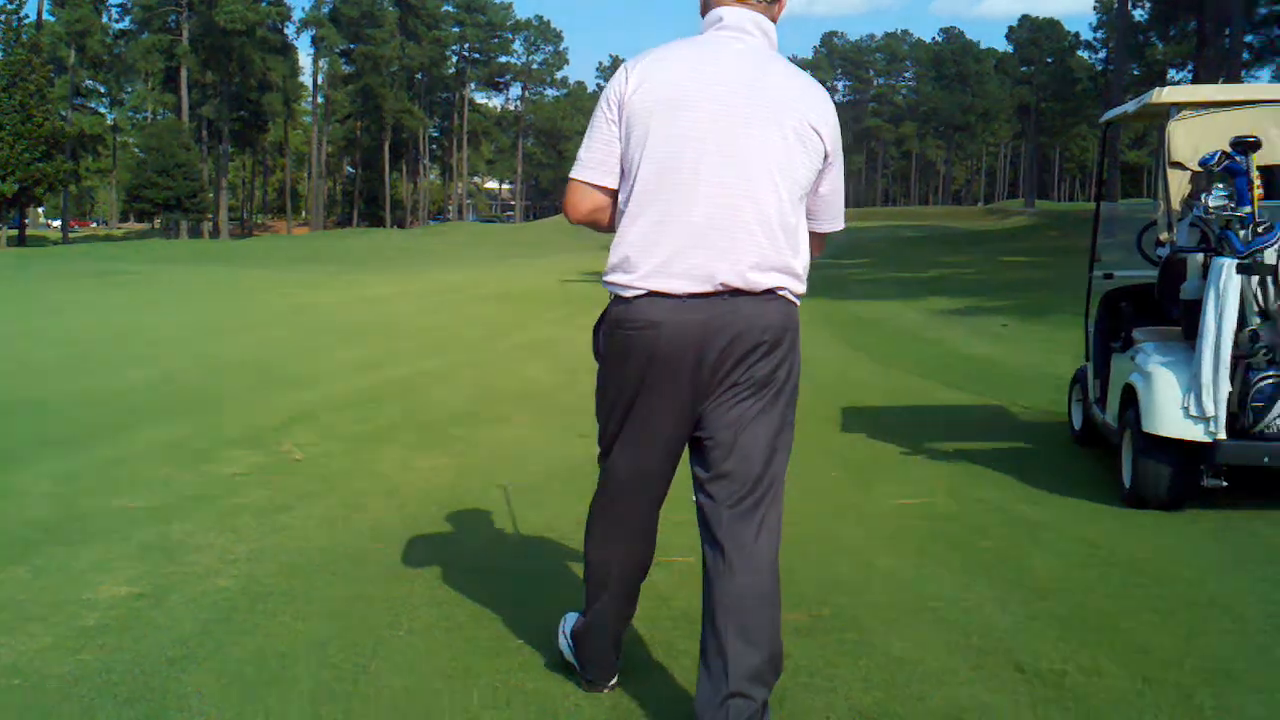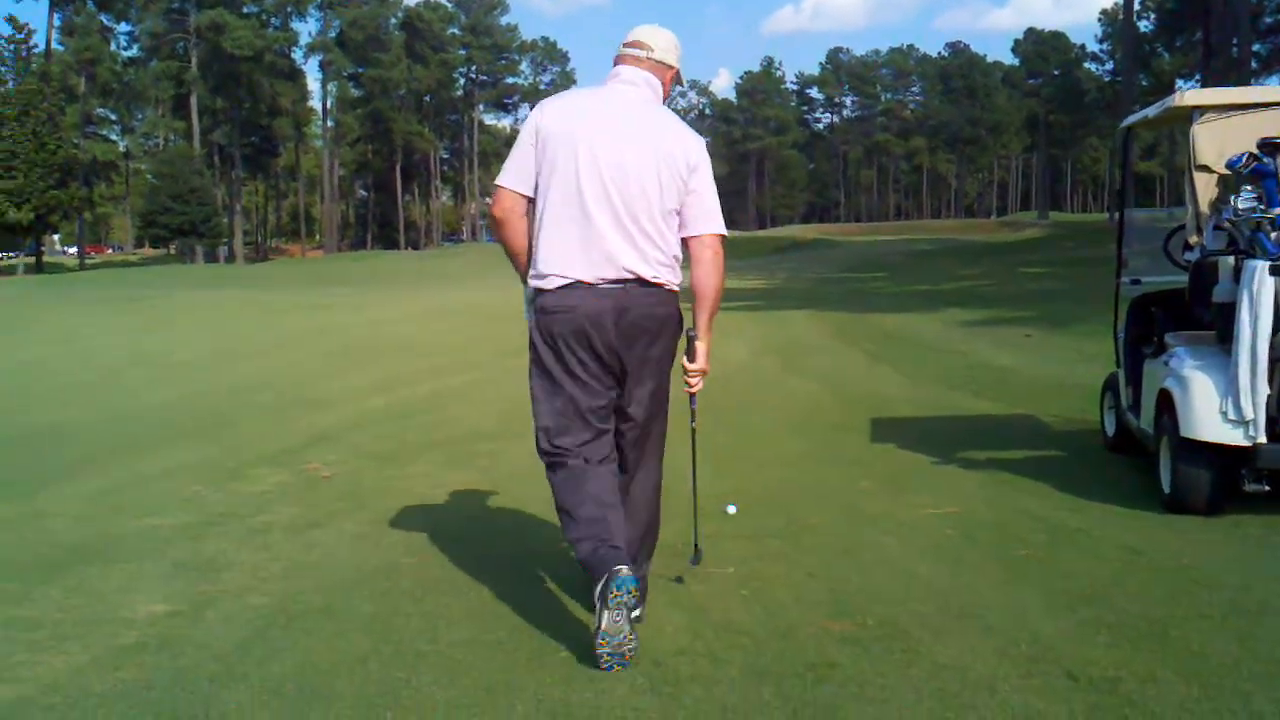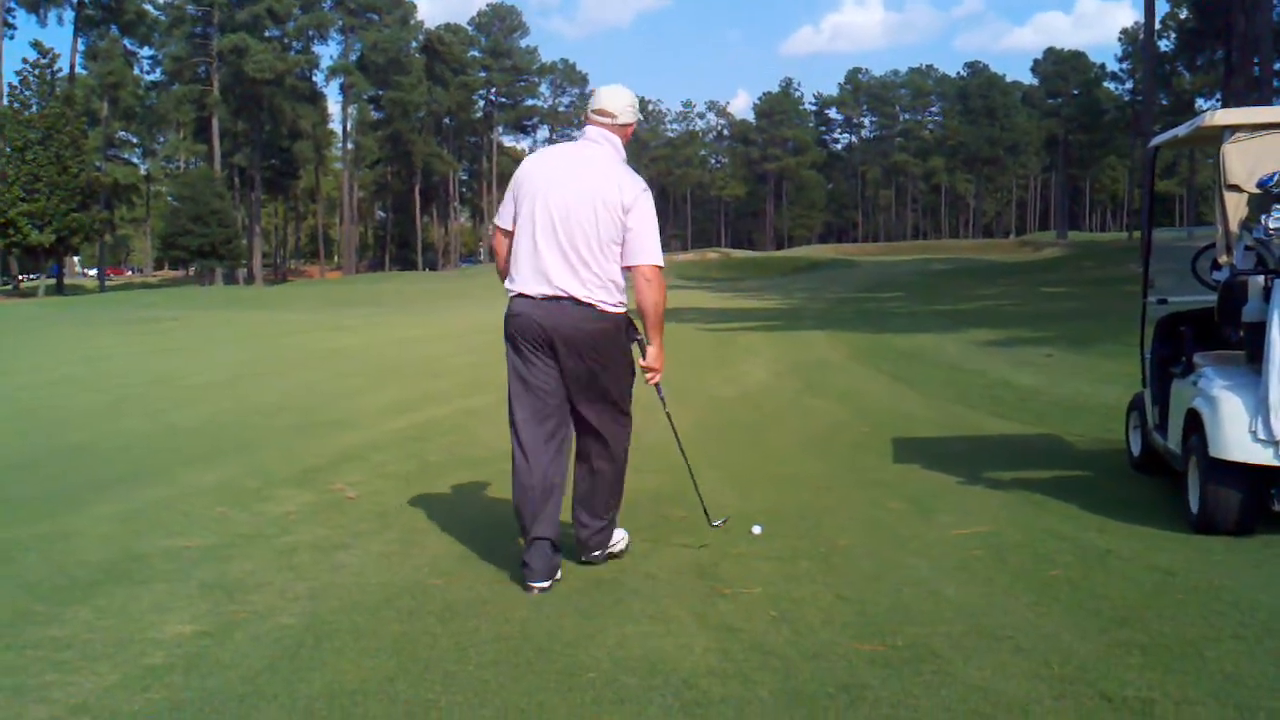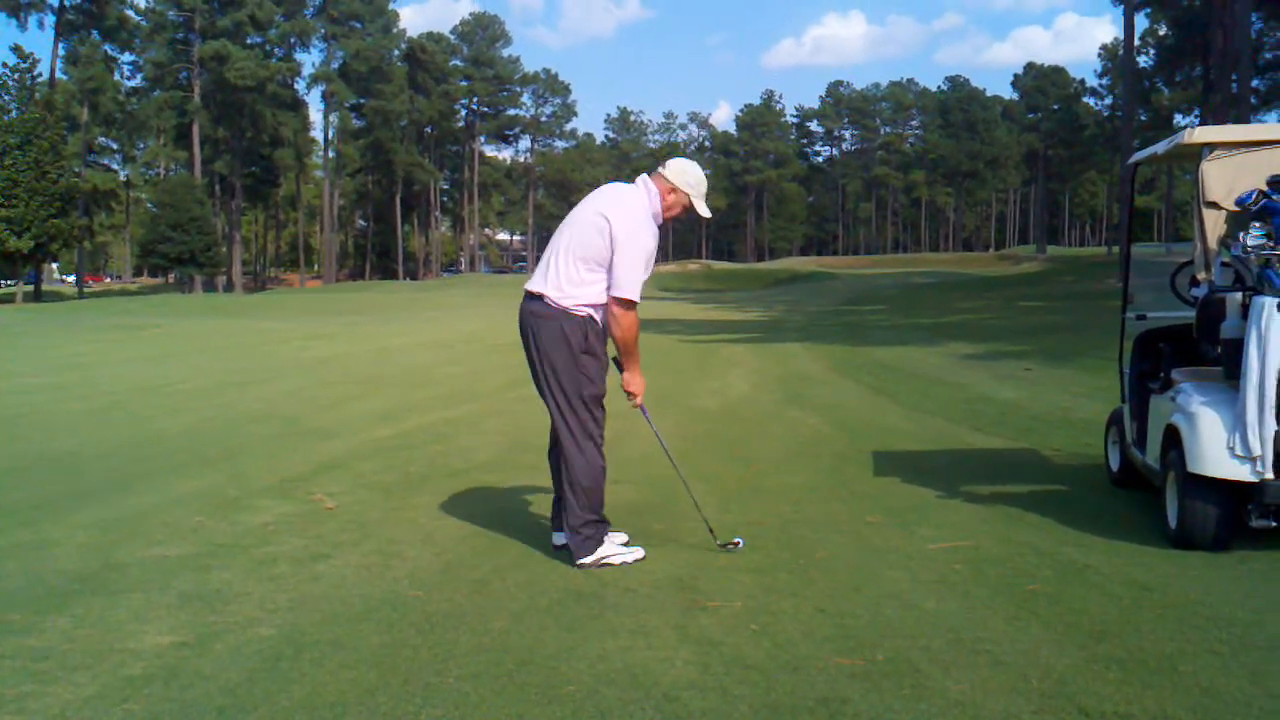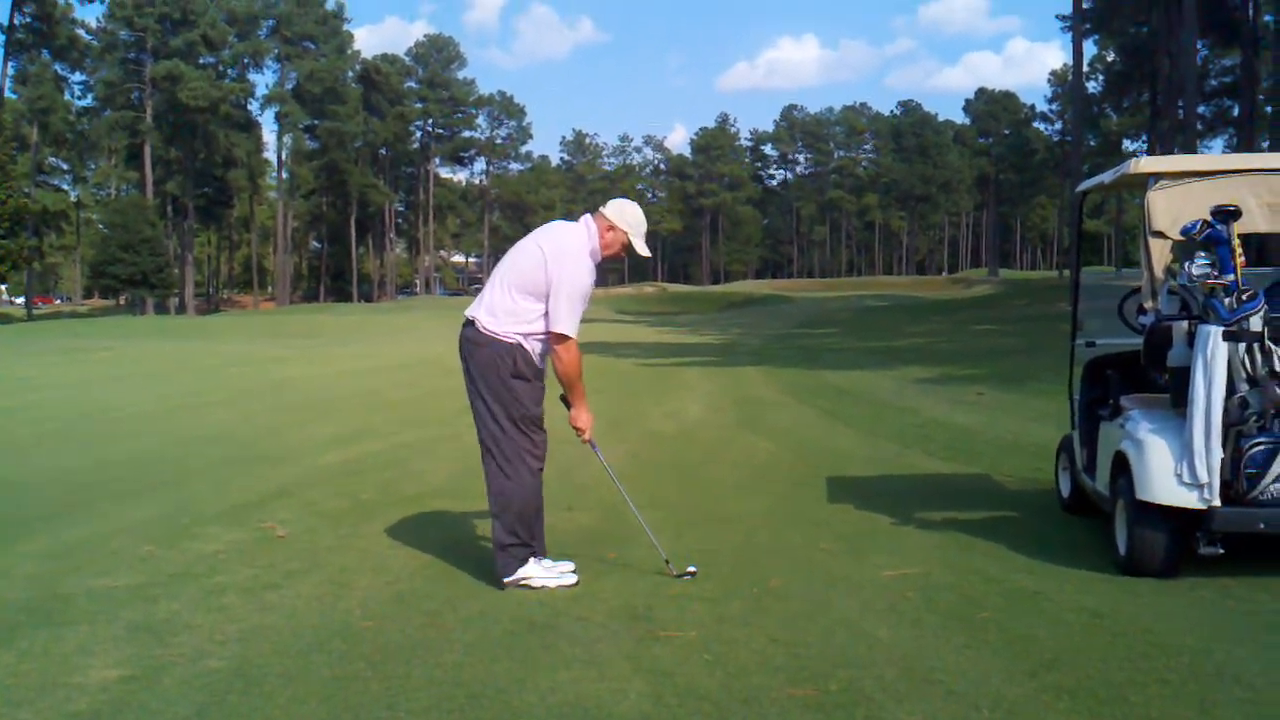
dt=1s
person 1, frame 1
left shoulder: (640, 74)
right shoulder: (812, 99)
left elbow: (583, 203)
right elbow: (818, 231)
left hip: (648, 318)
right hip: (760, 325)
left knee: (627, 497)
right knee: (745, 523)
left ankle: (596, 652)
person 1, frame 2
left shoulder: (552, 112)
right shoulder: (684, 138)
left elbow: (505, 208)
right elbow: (707, 248)
left wrist: (537, 278)
right wrist: (702, 337)
left hip: (566, 305)
right hip: (651, 308)
left knee: (576, 453)
right knee: (638, 457)
left ankle: (613, 574)
right ankle: (629, 580)
person 1, frame 3
left shoulder: (534, 163)
right shoulder: (630, 184)
left elbow: (501, 242)
right elbow: (647, 275)
right wrist: (655, 343)
left hip: (529, 315)
right hip: (596, 321)
left knee: (536, 437)
right knee: (604, 429)
left ankle: (540, 561)
right ankle: (595, 533)
person 1, frame 4
left shoulder: (613, 193)
right shoulder: (640, 223)
right elbow: (622, 306)
right wrist: (632, 369)
left hip: (539, 310)
right hip: (566, 323)
left knee: (569, 427)
right knee: (582, 432)
left ankle: (569, 524)
right ankle: (589, 543)
person 1, frame 5
left shoulder: (563, 232)
right shoulder: (577, 259)
right elbow: (563, 343)
right wrist: (580, 405)
left hip: (492, 341)
right hip: (501, 350)
left knee: (522, 452)
right knee: (519, 454)
left ankle: (526, 553)
right ankle: (518, 562)
